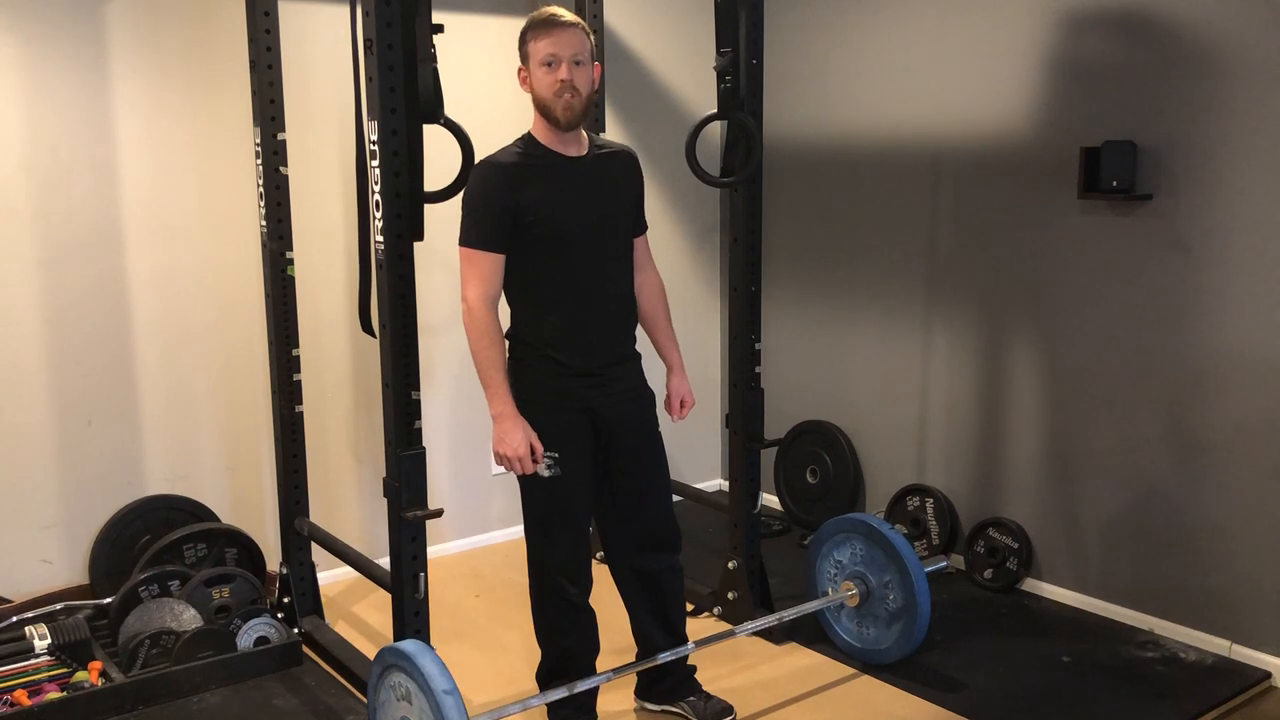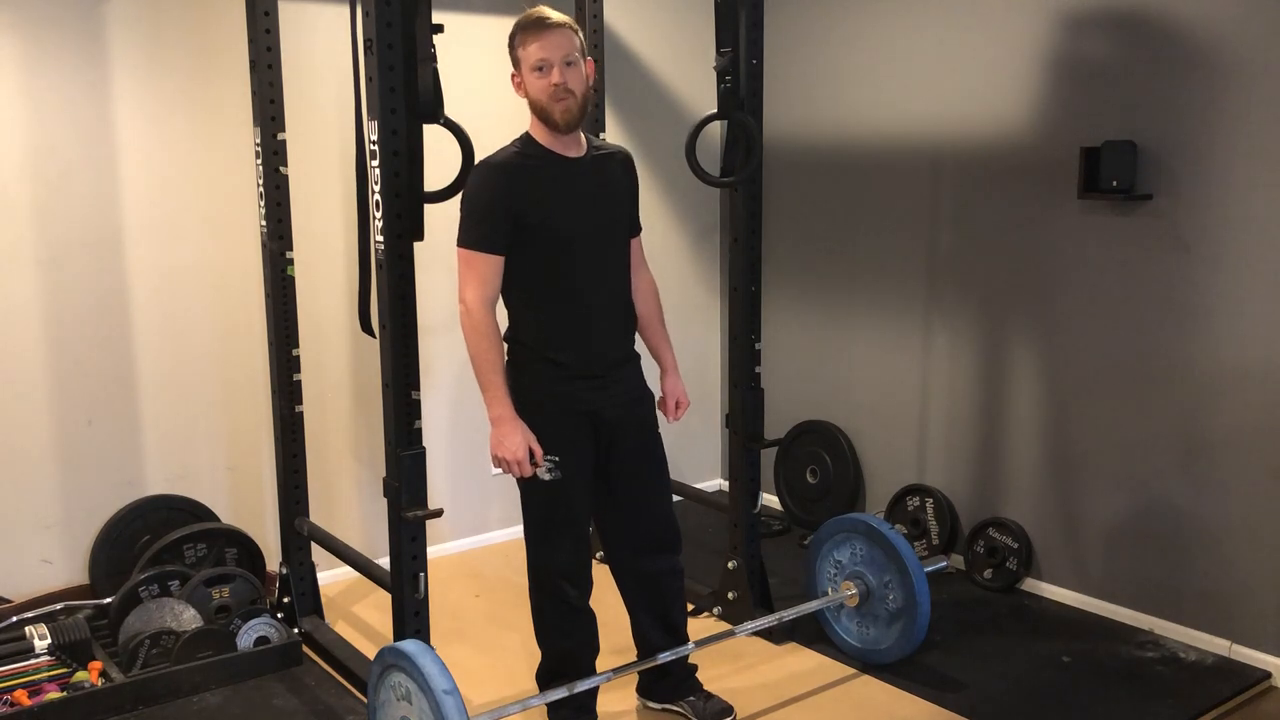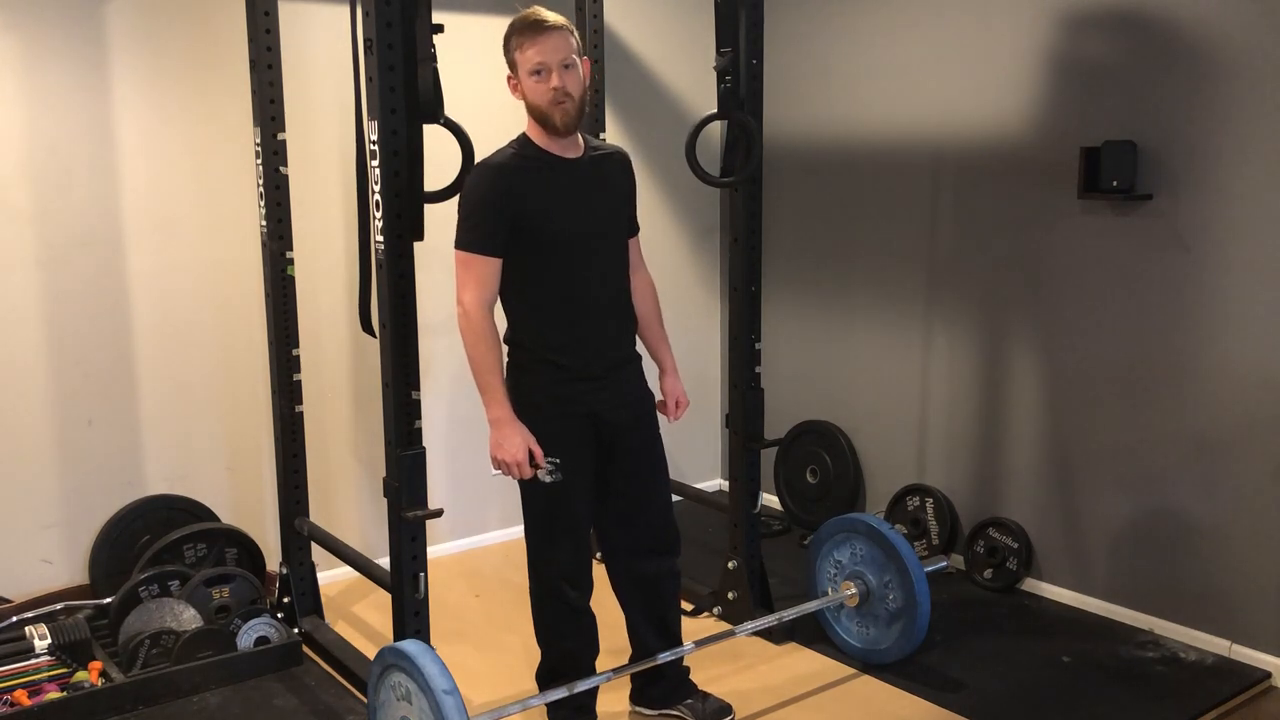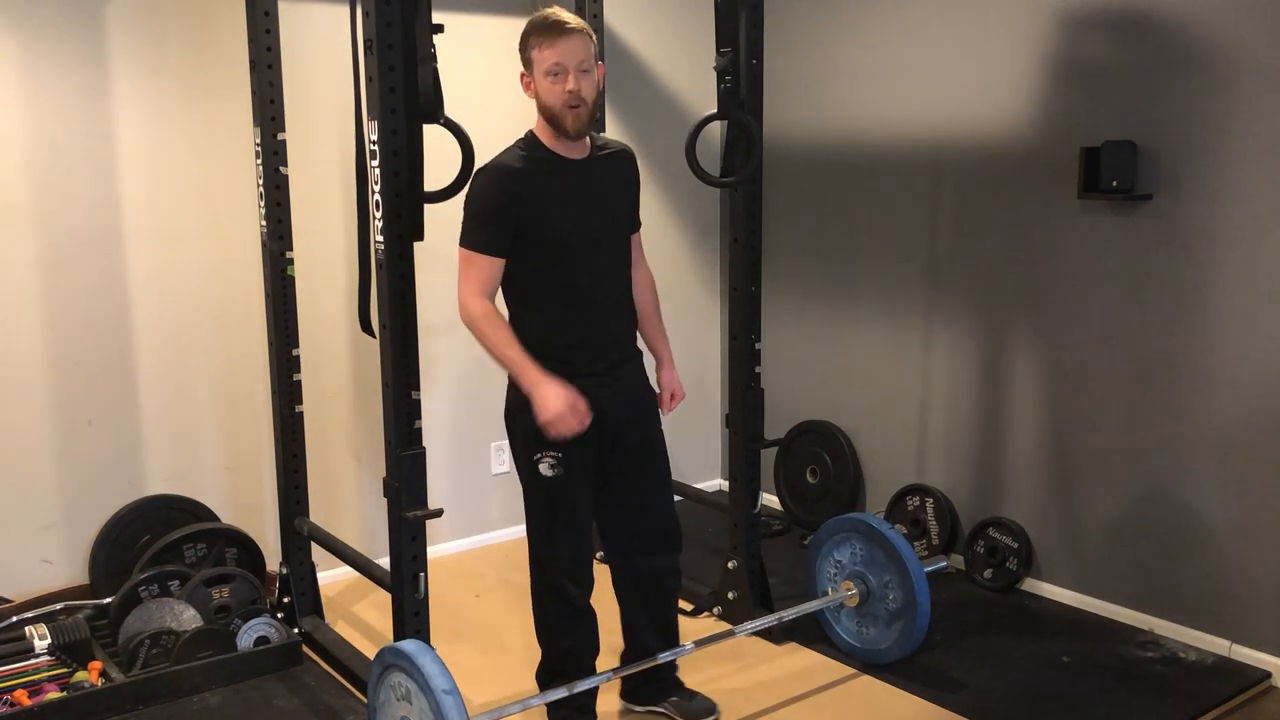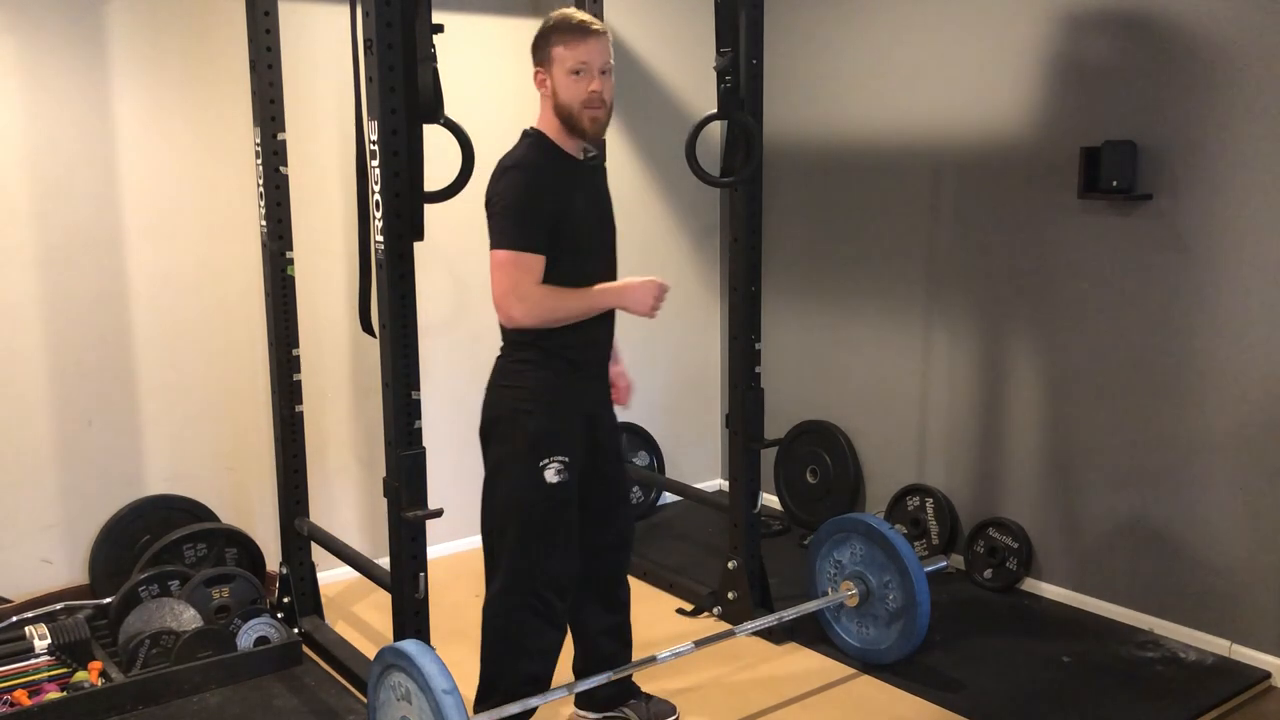
dt=1s
person 1, frame 1
left shoulder: (621, 165)
right shoulder: (501, 177)
right elbow: (478, 299)
left wrist: (674, 364)
right wrist: (504, 412)
left hip: (623, 385)
right hip: (548, 400)
left knee: (652, 537)
right knee: (562, 560)
person 1, frame 2
left shoulder: (616, 165)
right shoulder: (500, 178)
right elbow: (476, 302)
left wrist: (668, 366)
right wrist: (503, 416)
left hip: (623, 388)
right hip: (548, 401)
left knee: (652, 537)
right knee: (561, 561)
person 1, frame 3
left shoulder: (614, 165)
right shoulder: (498, 180)
right elbow: (475, 304)
left wrist: (667, 366)
right wrist: (503, 418)
left hip: (624, 390)
right hip: (549, 404)
left knee: (651, 539)
right knee: (563, 563)
person 1, frame 4
left shoulder: (619, 163)
right shoulder: (505, 180)
right elbow: (475, 301)
left wrist: (663, 358)
right wrist: (538, 383)
left hip: (623, 382)
right hip: (554, 395)
left knee: (652, 536)
right knee: (564, 560)
person 1, frame 5
left shoulder: (589, 167)
right shoulder: (525, 174)
right elbow: (518, 303)
left wrist: (608, 357)
right wrist: (621, 295)
left hip: (585, 392)
right hip: (534, 400)
left knee: (605, 548)
right knee: (533, 573)
